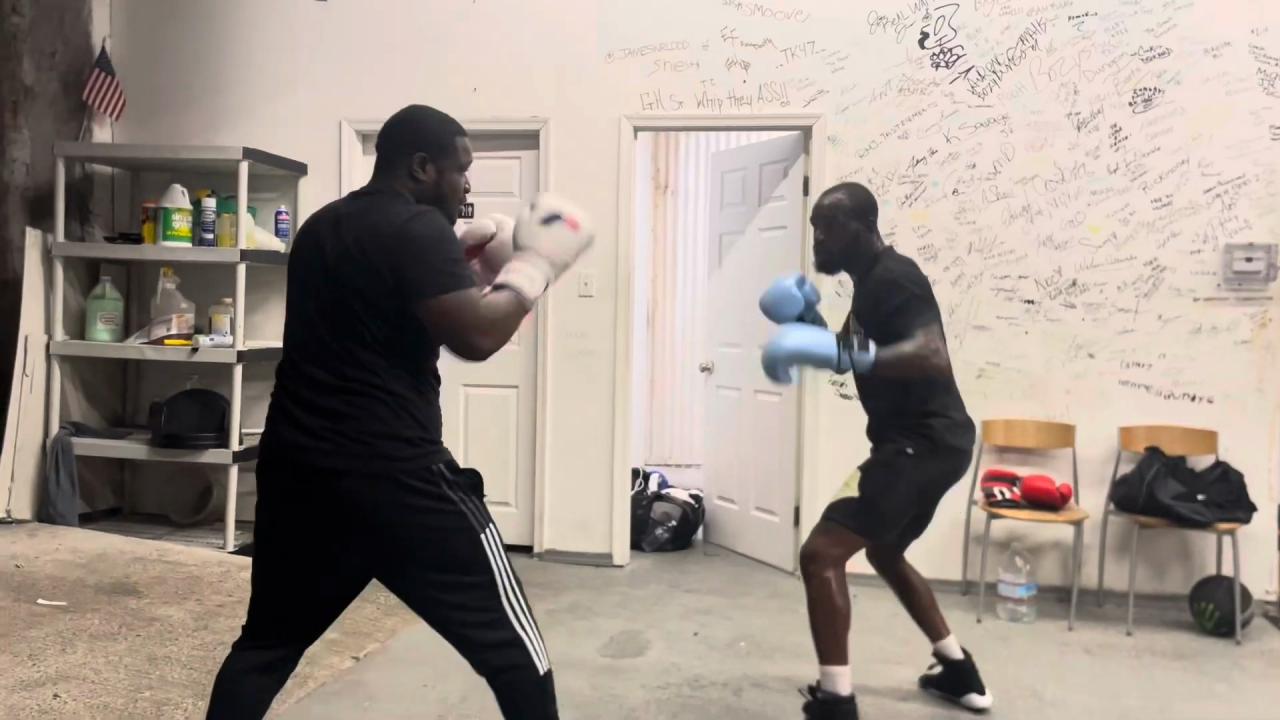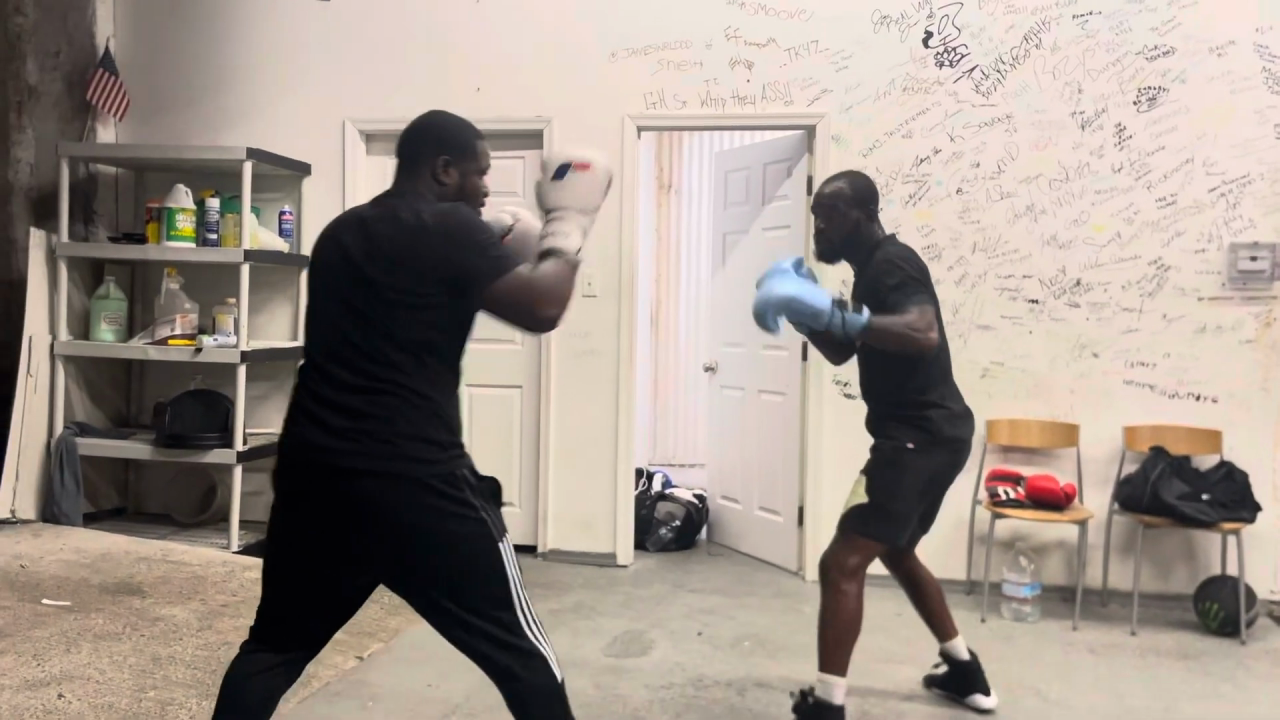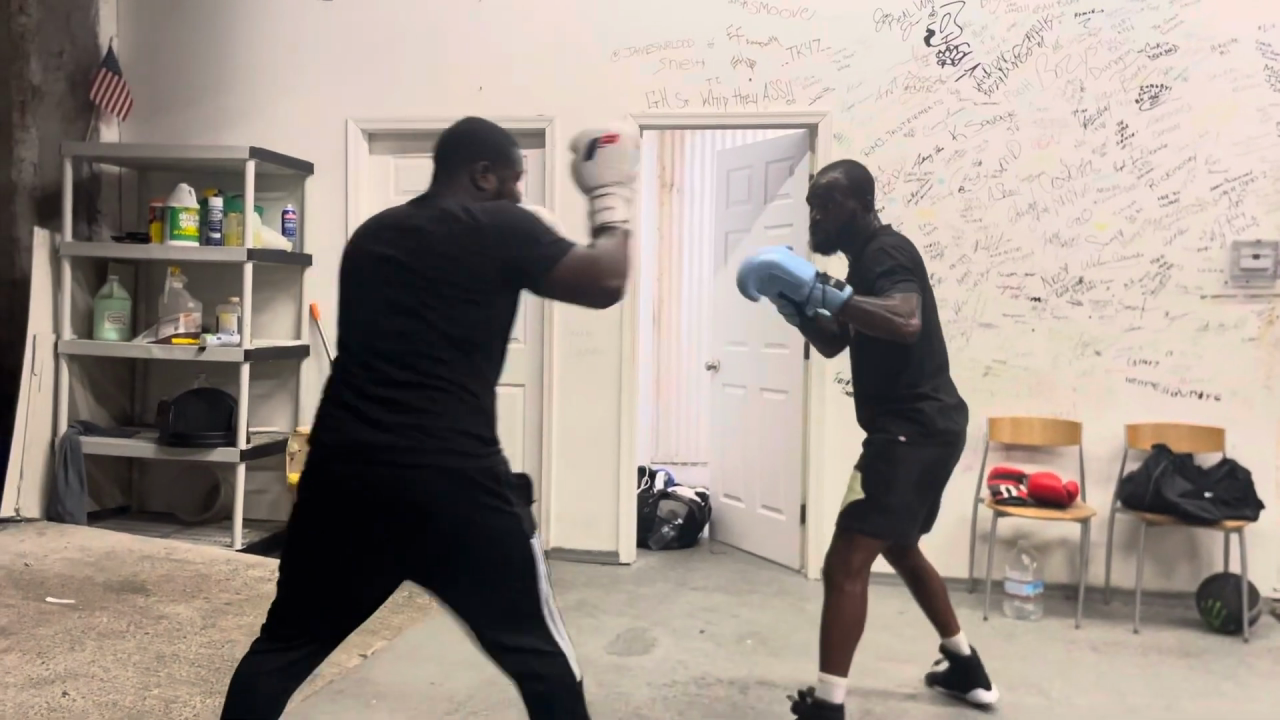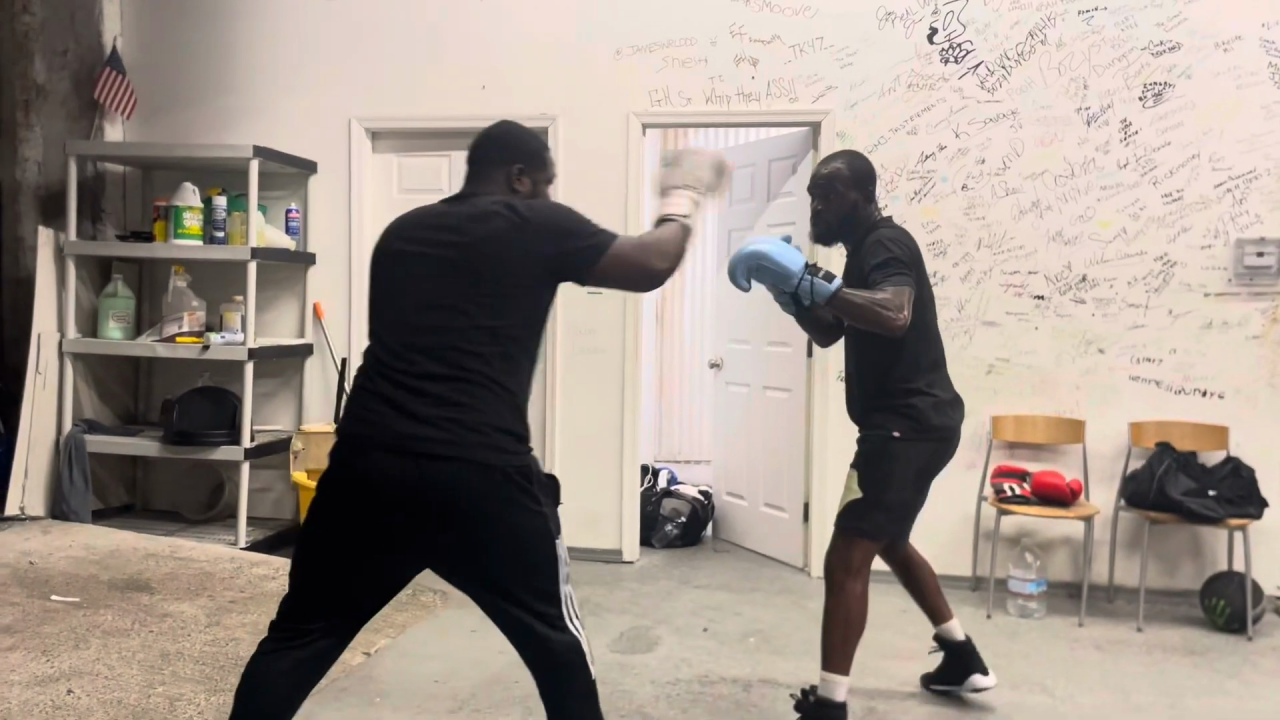
dt=0.1s
person 1, frame 1
left shoulder: (321, 227)
right shoulder: (418, 228)
right elbow: (474, 336)
left wrist: (456, 271)
right wrist: (537, 261)
left hip: (295, 467)
right hip: (394, 476)
left knee: (266, 642)
right knee: (509, 646)
person 1, frame 2
left shoulder: (341, 232)
right shoulder: (448, 229)
right elbow: (539, 309)
right wrist: (566, 221)
left hip: (312, 470)
right hip: (414, 479)
left knee: (274, 644)
right knee: (519, 654)
person 1, frame 3
left shoulder: (372, 235)
right shoulder: (493, 226)
right elbow: (604, 283)
right wrist: (613, 195)
left hip: (342, 465)
right hip: (450, 473)
left knee: (288, 642)
right knee: (539, 652)
person 1, frame 4
left shoulder: (402, 232)
right shoulder: (534, 226)
right elbow: (647, 266)
right wrist: (681, 198)
left hip: (369, 458)
right hip: (479, 470)
left knee: (300, 635)
right knee: (554, 643)
person 2, frame 1
left shoulder: (892, 277)
right shoulder: (871, 279)
left elbow: (932, 357)
right elbow: (852, 356)
left wrist: (845, 353)
right wrist: (808, 325)
left hip: (924, 444)
right hip: (927, 441)
left knee: (821, 555)
right knee: (884, 549)
right ankle: (960, 671)
person 2, frame 2
left shoulder: (893, 263)
right shoulder: (873, 269)
left elbow: (925, 336)
right elbow: (842, 351)
left wrist: (836, 309)
right wrist: (806, 313)
left hip: (919, 438)
right hip: (930, 435)
left knee: (842, 565)
right knee: (896, 550)
right ankle: (965, 673)
person 2, frame 3
left shoulder: (887, 252)
right shoulder: (867, 258)
left elbow: (905, 322)
right elbow: (833, 342)
left wrist: (821, 288)
right wrist: (795, 301)
left hip: (911, 430)
right hip: (925, 427)
left knee: (846, 564)
right knee: (900, 547)
right ankle: (966, 669)
person 2, frame 4
left shoulder: (887, 245)
right shoulder: (865, 250)
left elbow: (894, 315)
right elbow: (828, 332)
left wrist: (809, 280)
right wrist: (791, 287)
left hip: (905, 426)
right hip: (916, 422)
left knee: (846, 561)
right knee: (891, 541)
right ankle: (963, 659)
